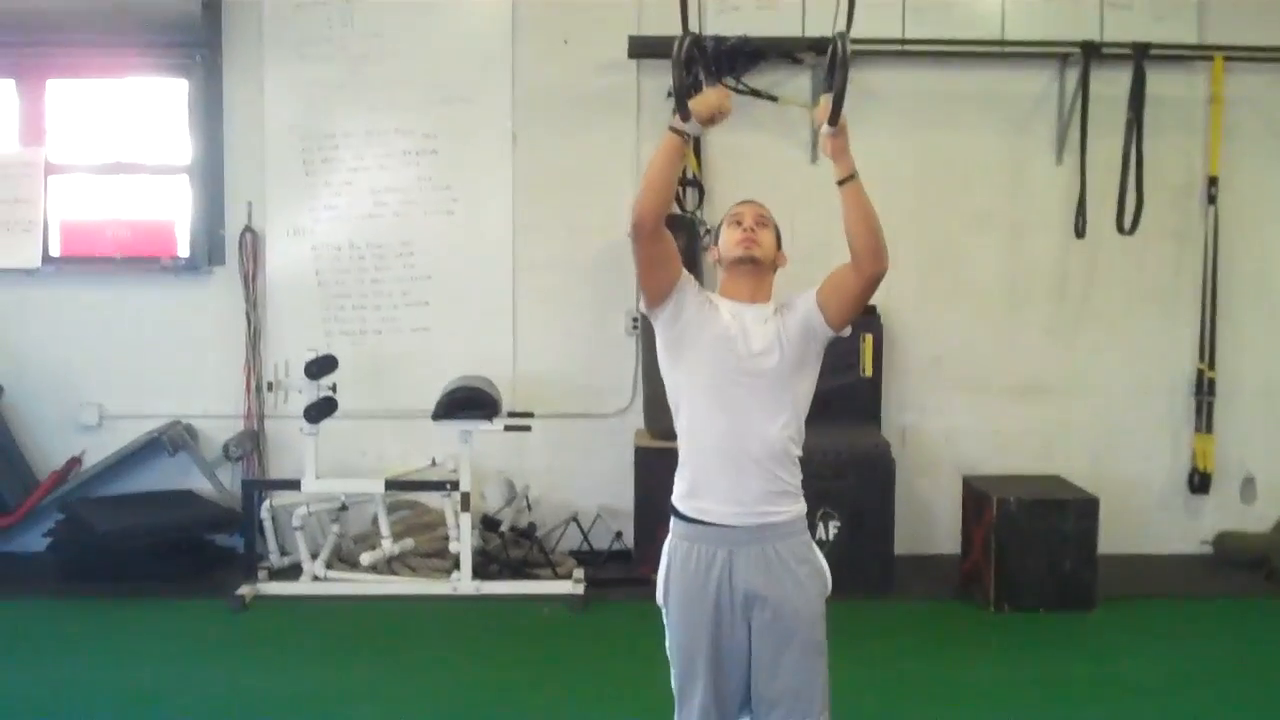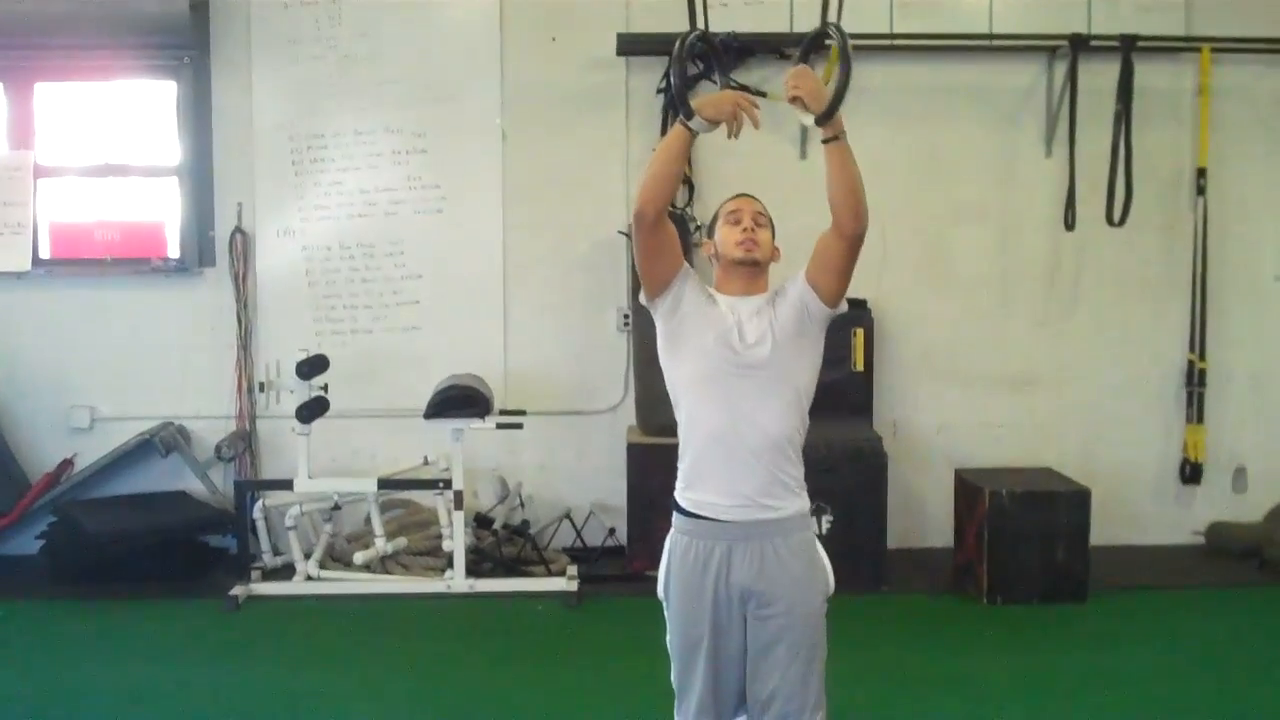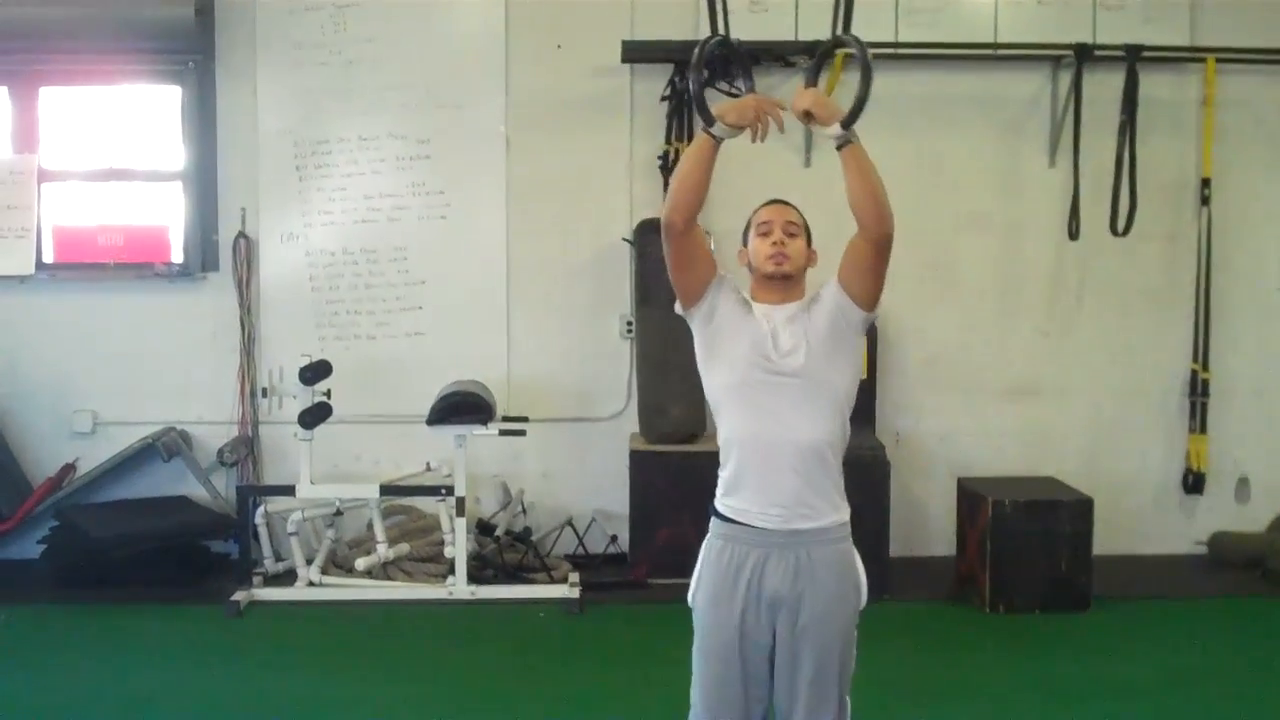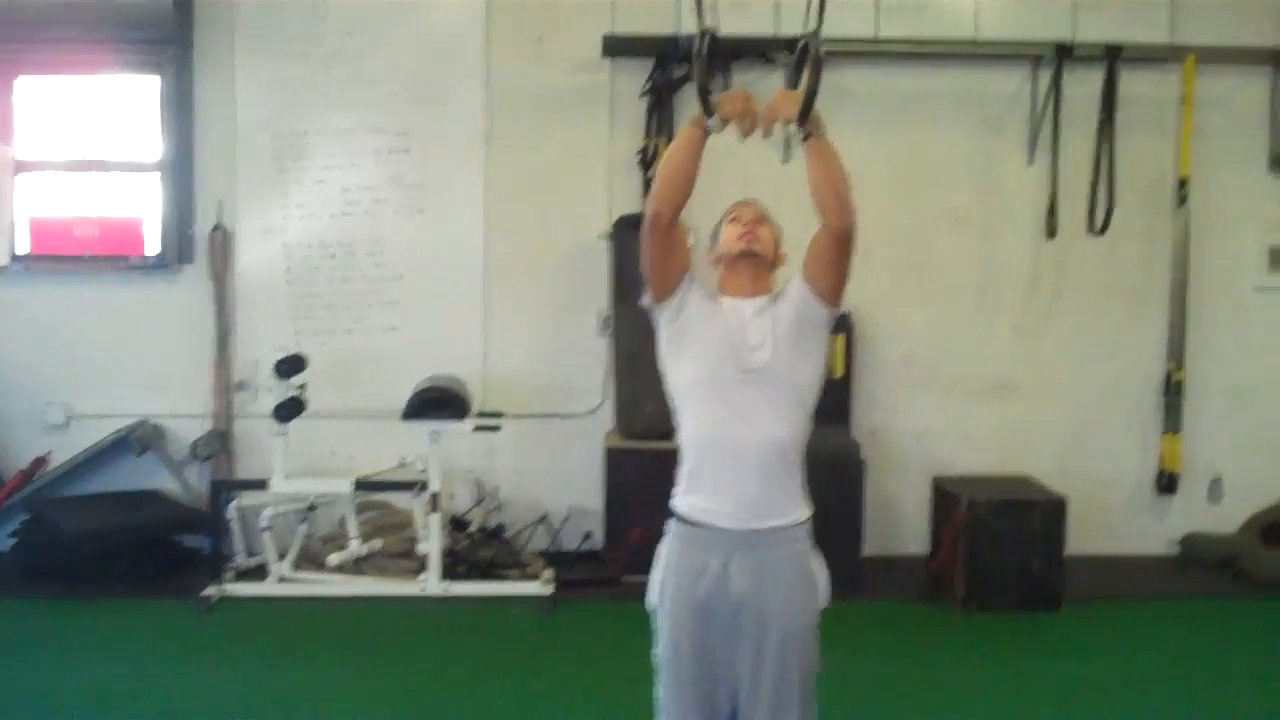
dt=0.4s
person 1, frame 1
left shoulder: (802, 322)
right shoulder: (682, 313)
left elbow: (871, 265)
right elbow: (645, 221)
left wrist: (842, 162)
right wrist: (685, 126)
left hip: (781, 540)
right hip: (699, 539)
person 1, frame 2
left shoulder: (799, 310)
right shoulder: (681, 306)
left elbow: (851, 225)
right elbow: (647, 211)
left wrist: (829, 123)
right wrist: (693, 121)
left hip: (784, 538)
right hip: (701, 535)
person 1, frame 3
left shoulder: (837, 317)
right shoulder: (716, 315)
left elbow: (878, 229)
right elbow: (675, 221)
left wrist: (842, 132)
right wrist: (717, 128)
left hip: (821, 547)
right hip: (736, 543)
person 1, frame 4
left shoulder: (802, 312)
right shoulder: (684, 310)
left elbow: (839, 224)
right elbow: (659, 214)
left wrist: (811, 127)
right wrist: (704, 121)
left hip: (779, 545)
right hip: (695, 543)
